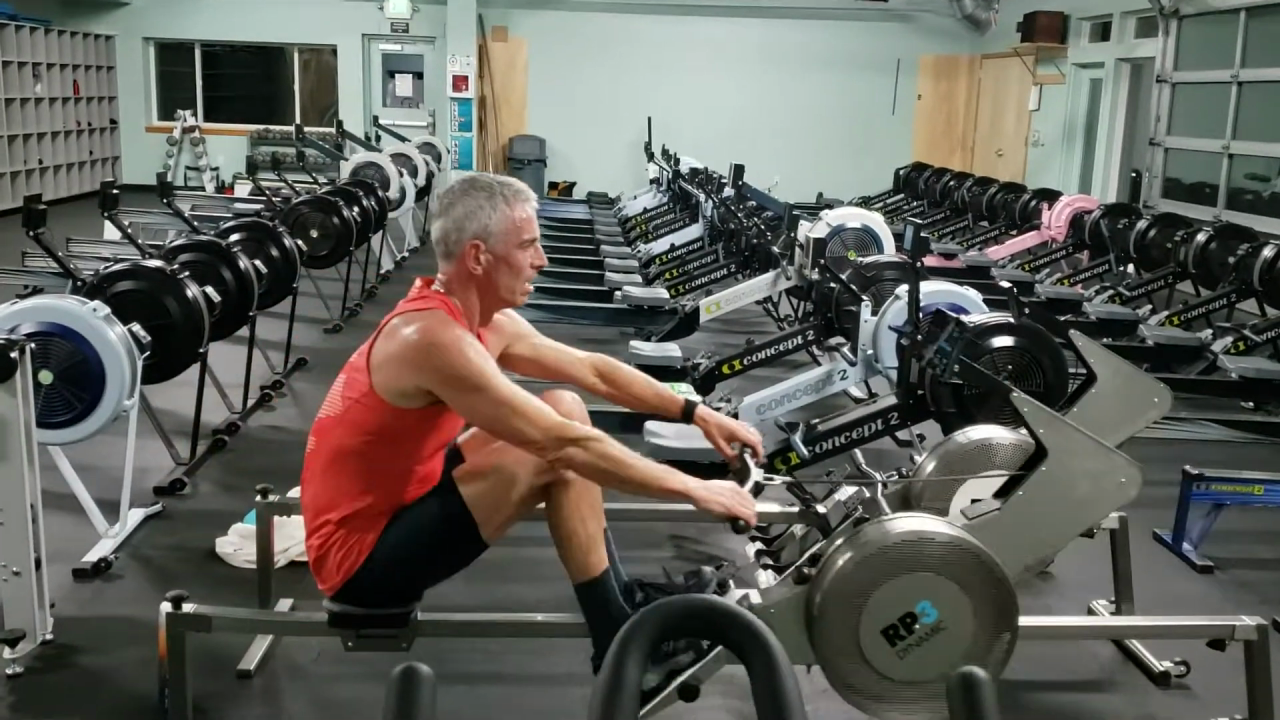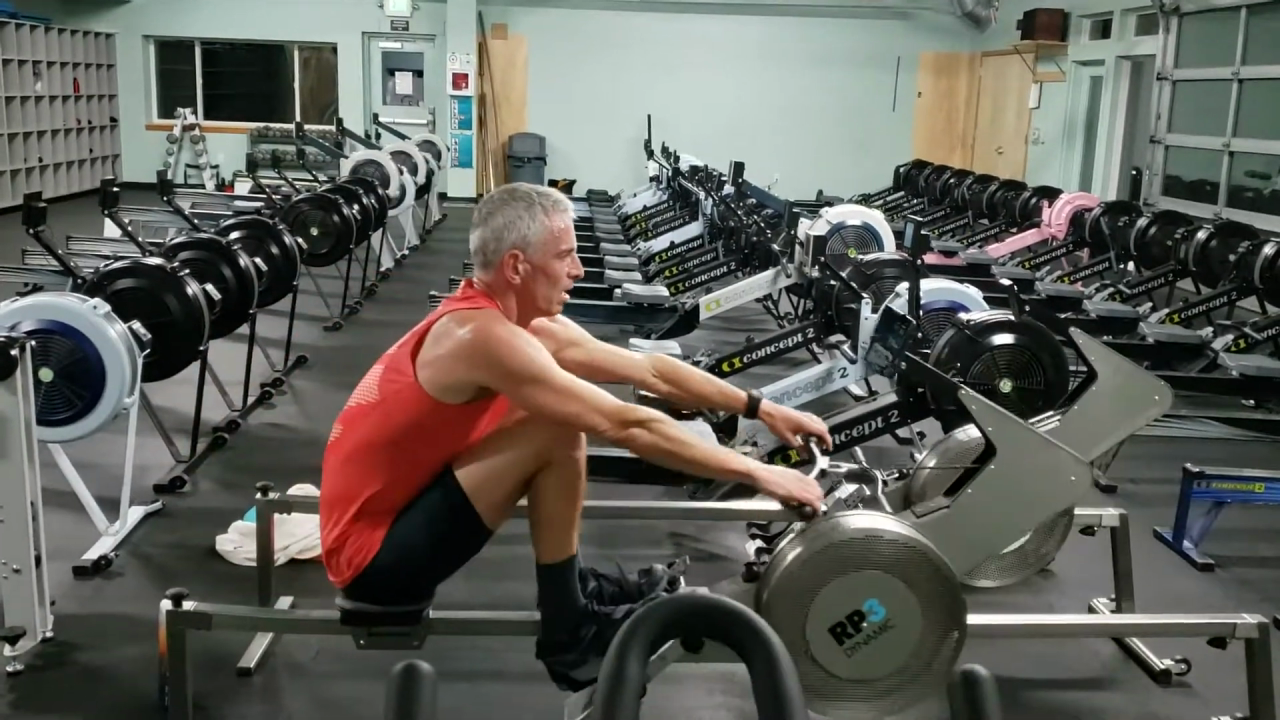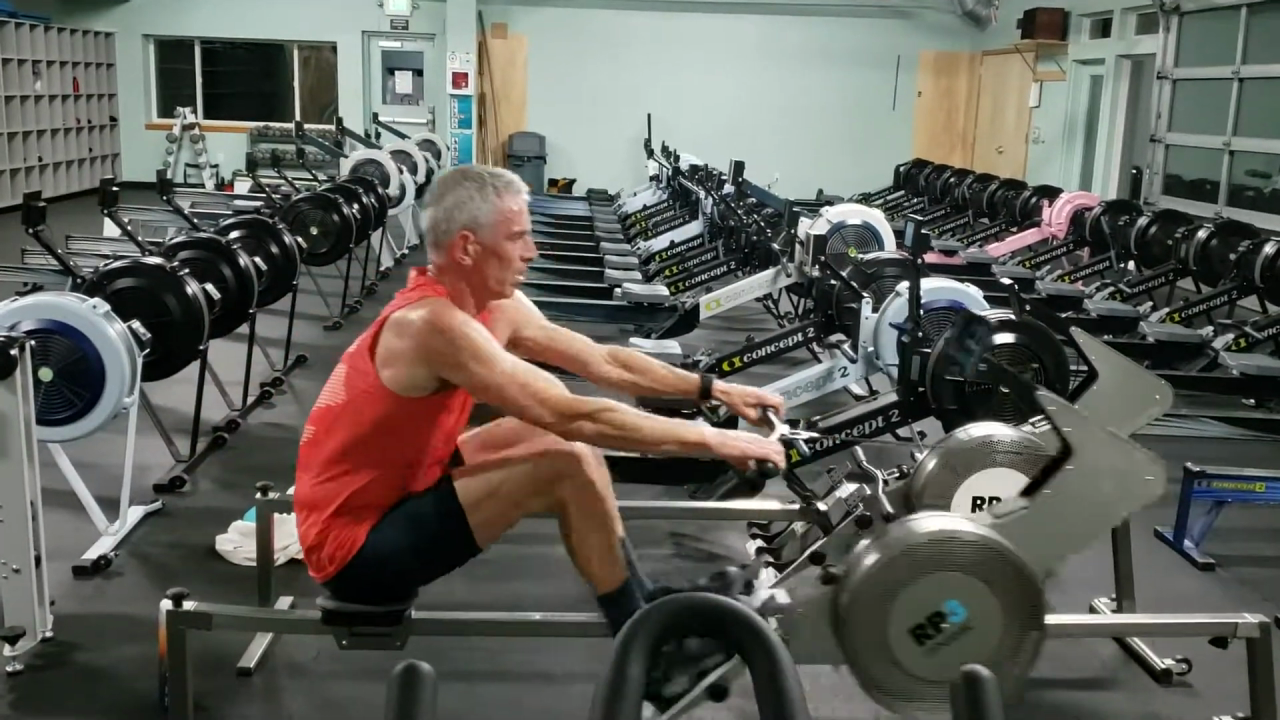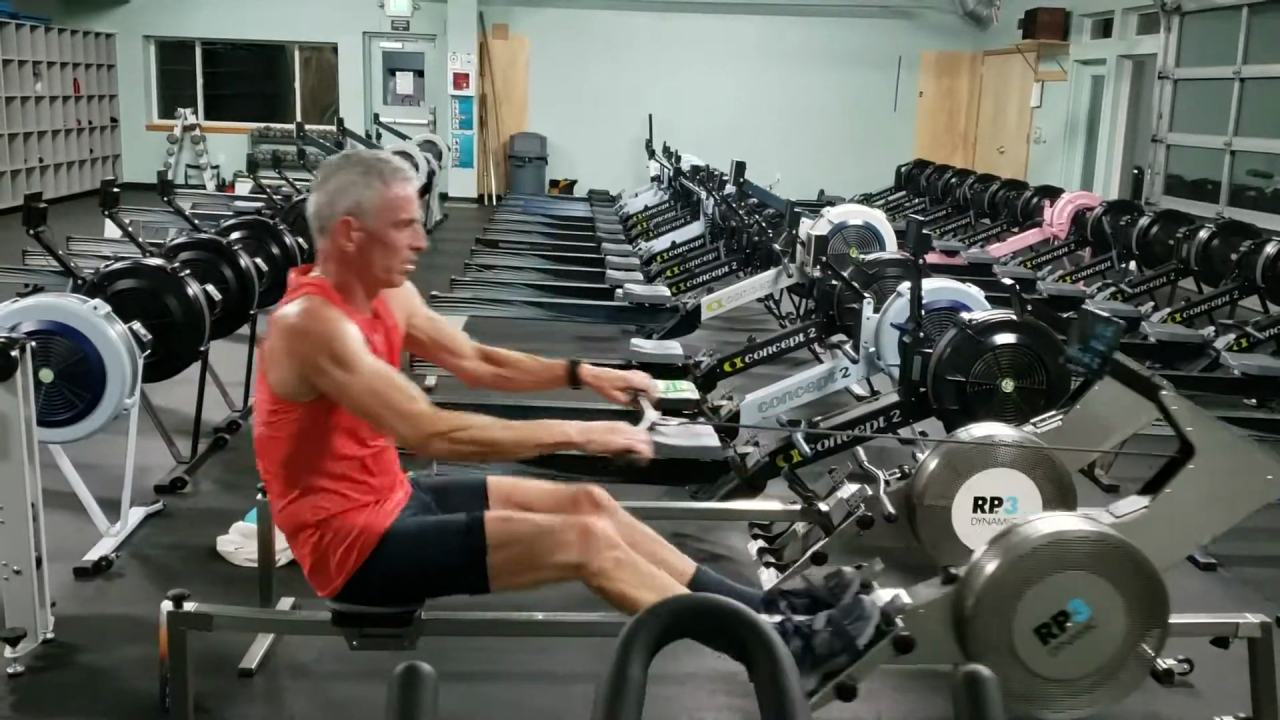
dt=0.3s
person 1, frame 1
left shoulder: (483, 319)
right shoulder: (433, 338)
left elbow: (592, 370)
right elbow: (564, 447)
left wrist: (697, 414)
right wrist: (692, 491)
left hip: (392, 506)
right hip: (362, 558)
left knee: (561, 412)
right knee: (557, 444)
left ankle: (615, 600)
person 1, frame 2
left shoulder: (526, 321)
right shoulder: (484, 337)
left elbow: (651, 371)
right elbow: (628, 427)
left wrist: (763, 408)
right wrist: (759, 473)
left hip: (402, 505)
right hip: (375, 553)
left knee: (579, 410)
right knee: (562, 425)
left ankle: (575, 592)
right ankle: (569, 634)
person 1, frame 3
left shoulder: (490, 300)
right shoulder: (438, 323)
left elbow: (601, 361)
right elbow: (576, 414)
left wrist: (716, 390)
right wrist: (717, 442)
left hip: (392, 494)
right hip: (356, 546)
left knee: (558, 435)
right knee: (569, 461)
left ankle: (642, 608)
person 1, frame 4
left shoulder: (385, 293)
right shoulder: (310, 324)
left elbow: (474, 360)
right elbow: (435, 434)
left wrist: (577, 374)
right wrist: (574, 435)
left hip: (389, 504)
right hip: (356, 549)
left knee: (588, 503)
right knee: (587, 541)
left ankle: (766, 610)
